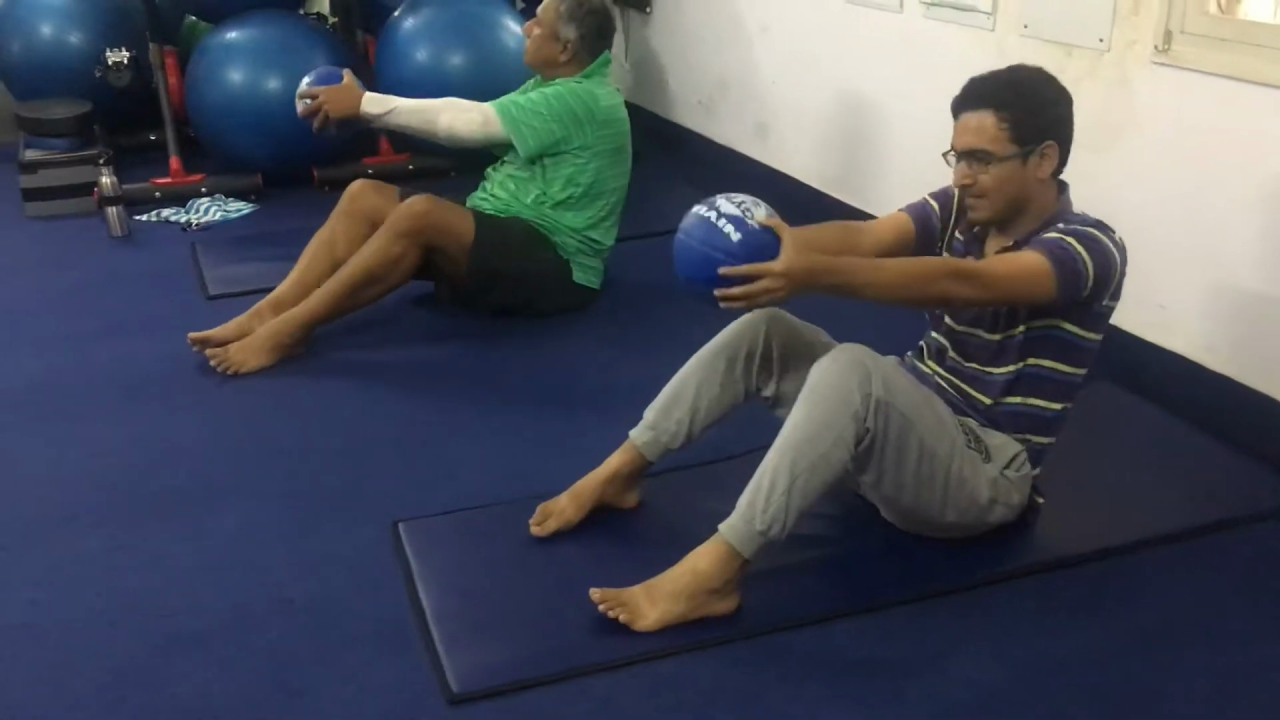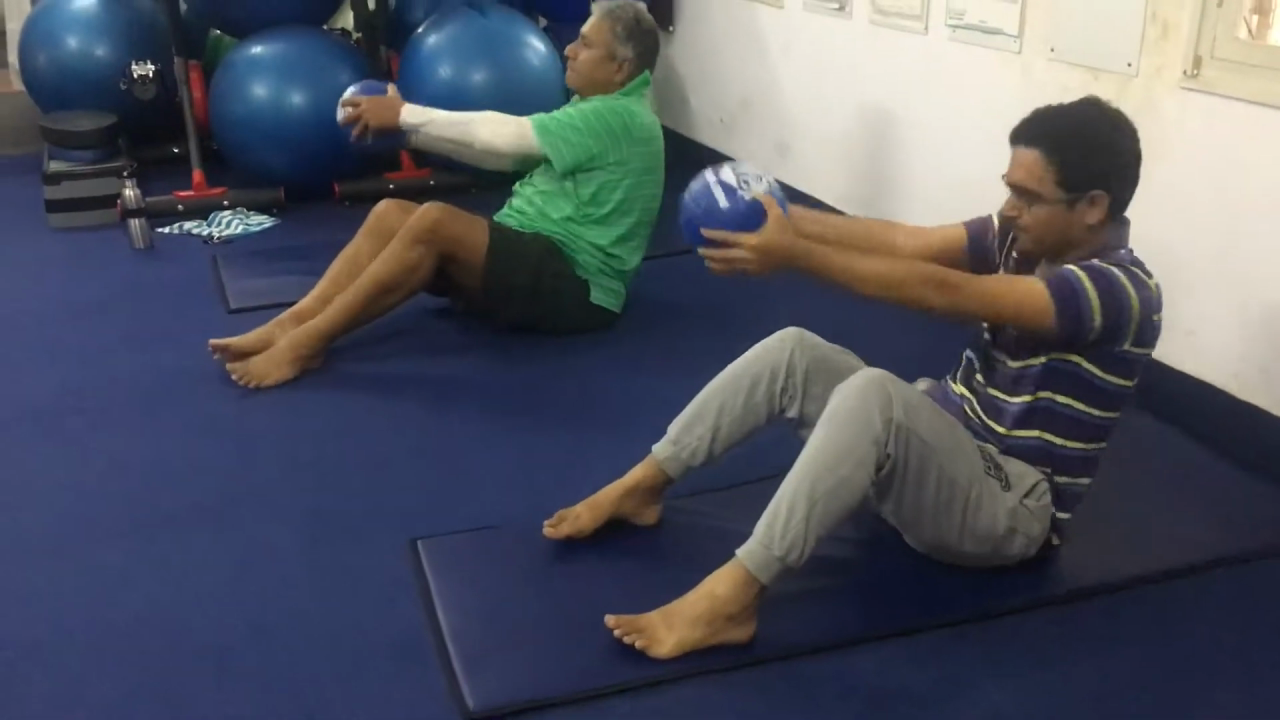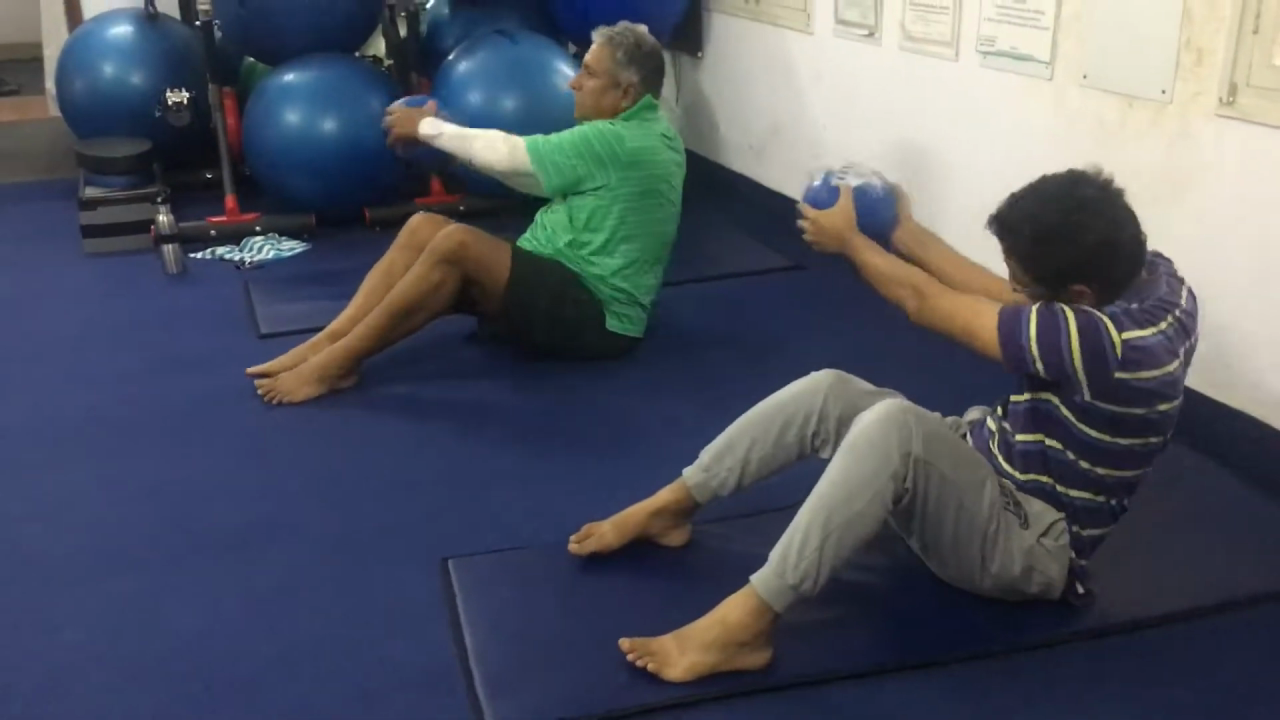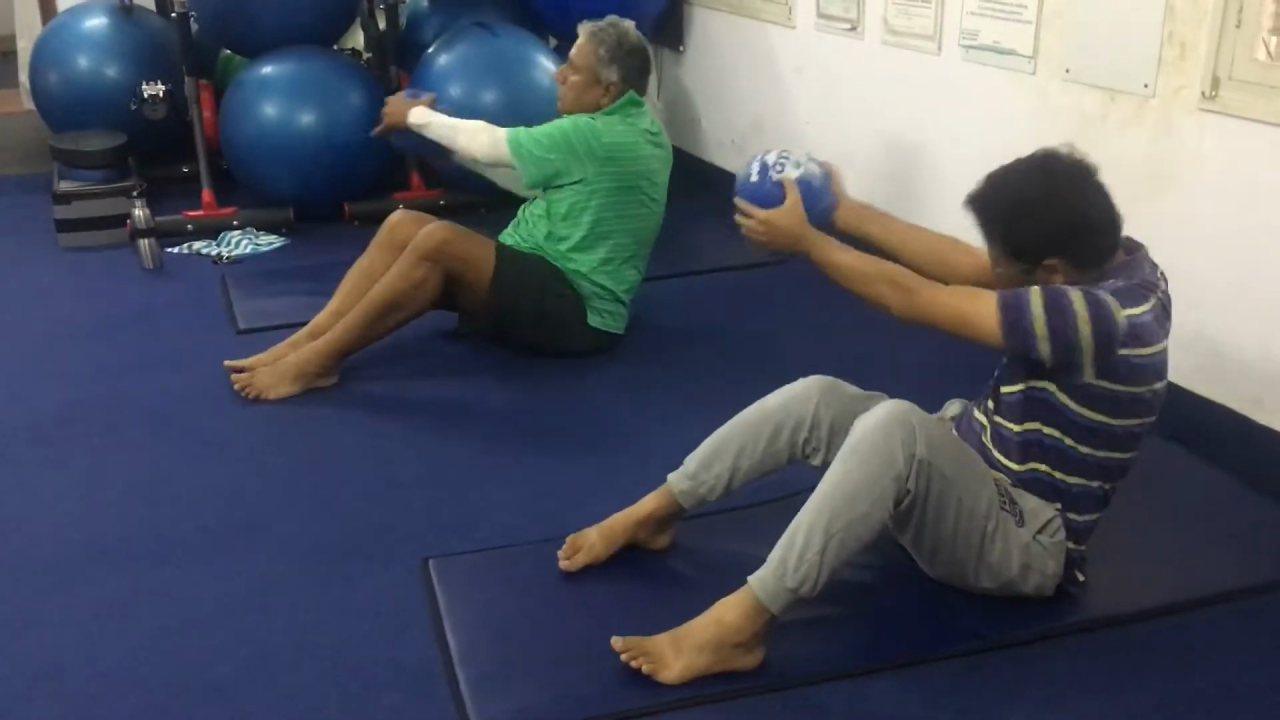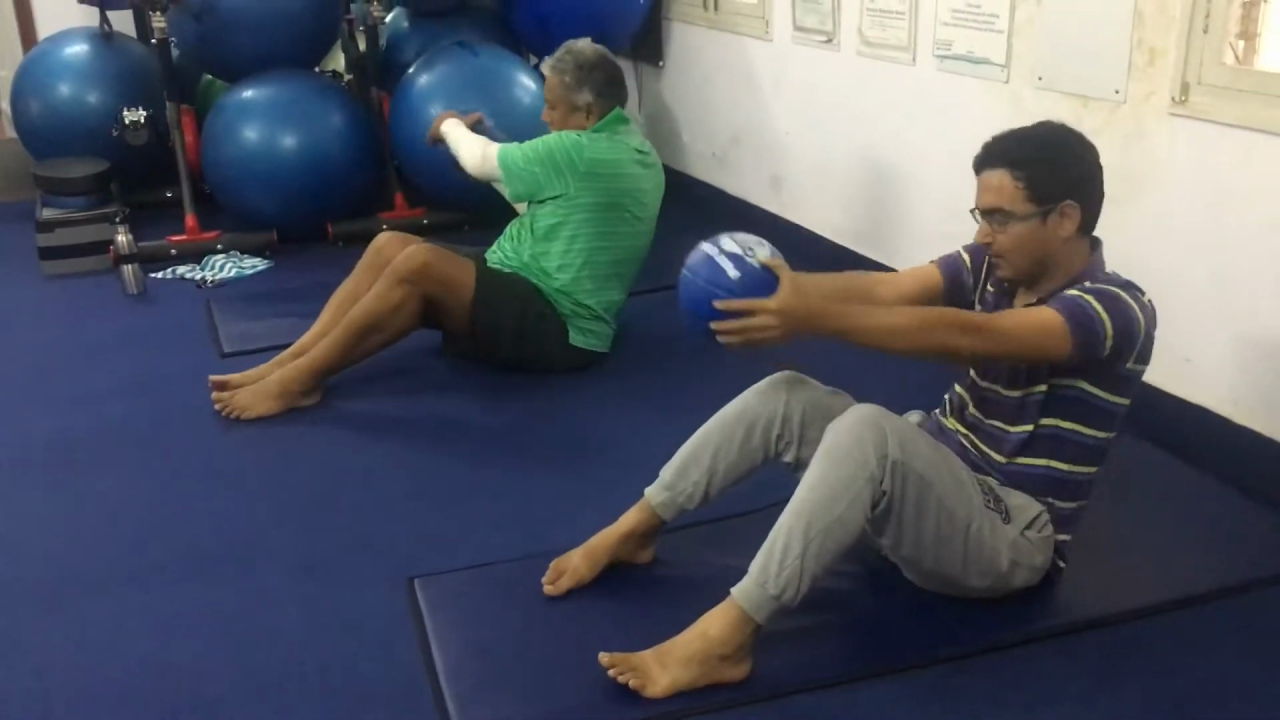
dt=1s
person 1, frame 1
left shoulder: (1092, 251)
right shoulder: (960, 209)
left elbow: (959, 283)
right elbow: (865, 238)
left wrist: (812, 273)
left hip: (981, 474)
right hip: (909, 418)
left knee: (850, 371)
right knee: (764, 330)
left ankle: (715, 571)
right ankle: (617, 474)
person 1, frame 2
left shoulder: (1121, 291)
right shoulder: (1025, 235)
left elbow: (941, 291)
right elbow: (904, 243)
left wrist: (796, 254)
right wrist: (782, 219)
left hip: (1006, 509)
right hip: (946, 439)
left knee: (872, 394)
right knee: (792, 350)
left ankle: (731, 598)
right ankle: (639, 487)
person 1, frame 3
left shoulder: (1095, 340)
right shoulder: (1151, 275)
left elbow: (929, 303)
right elbow: (1013, 304)
left wrist: (848, 238)
right wrist: (903, 231)
left hip: (1031, 545)
left knee: (892, 423)
right knee: (828, 391)
left ankle: (744, 625)
right ankle: (666, 509)
person 1, frame 4
left shoulder: (1087, 317)
right shoulder: (1116, 262)
left elbow: (912, 299)
right elbow: (967, 267)
left wrist: (803, 240)
right wrist: (845, 212)
left hip: (1025, 539)
right hip: (969, 468)
left knee: (895, 424)
right knee: (818, 398)
left ankle: (739, 626)
right ankle: (649, 515)
person 1, frame 5
left shoulder: (1117, 311)
right shoulder: (992, 266)
left elbow: (966, 336)
right elbow: (887, 290)
left wrist: (812, 317)
right wrist: (784, 287)
left hip: (1007, 535)
right hip: (935, 473)
left knee: (867, 431)
right knee: (784, 397)
left ankle: (724, 637)
right ankle: (631, 531)
person 2, frame 1
left shoulder: (580, 102)
right shoulder: (561, 85)
left elbow: (469, 122)
right elbow: (479, 122)
left wrist: (366, 103)
right wrist: (367, 107)
left hip: (553, 269)
right hip: (508, 235)
left knee: (420, 214)
right knee: (364, 196)
left ankle: (286, 332)
right ankle: (271, 311)
person 2, frame 2
left shoulder: (618, 118)
right shoulder: (599, 108)
left elbow: (508, 135)
right elbow: (509, 154)
left wrist: (405, 114)
right wrist: (410, 132)
left hip: (572, 287)
right hip: (535, 253)
left knee: (434, 221)
right knee: (389, 215)
left ankle: (307, 344)
right ankle: (292, 324)
person 2, frame 3
left shoulder: (614, 143)
right shoulder: (645, 131)
left elbow: (511, 155)
right elbow: (547, 181)
left wrist: (425, 127)
right wrist: (451, 143)
left hip: (593, 317)
right hip: (564, 281)
left knee: (458, 243)
right knee: (423, 228)
left ankle: (338, 363)
right ankle: (325, 344)
person 2, frame 4
left shoulder: (592, 137)
right shoulder: (635, 125)
left elbow: (491, 145)
right elbow: (542, 186)
left wrist: (414, 116)
right wrist: (455, 153)
left hip: (575, 312)
right hip: (547, 275)
left knee: (440, 240)
right knee: (402, 226)
left ankle: (318, 361)
right ankle: (307, 341)
person 2, frame 5
left shoulder: (577, 153)
right shoulder: (633, 150)
left elbow: (483, 161)
left wrist: (449, 125)
right wrist: (496, 178)
left hip: (556, 328)
right hip: (540, 296)
left knee: (420, 262)
right knee: (389, 247)
left ankle: (299, 382)
right ankle: (290, 362)
